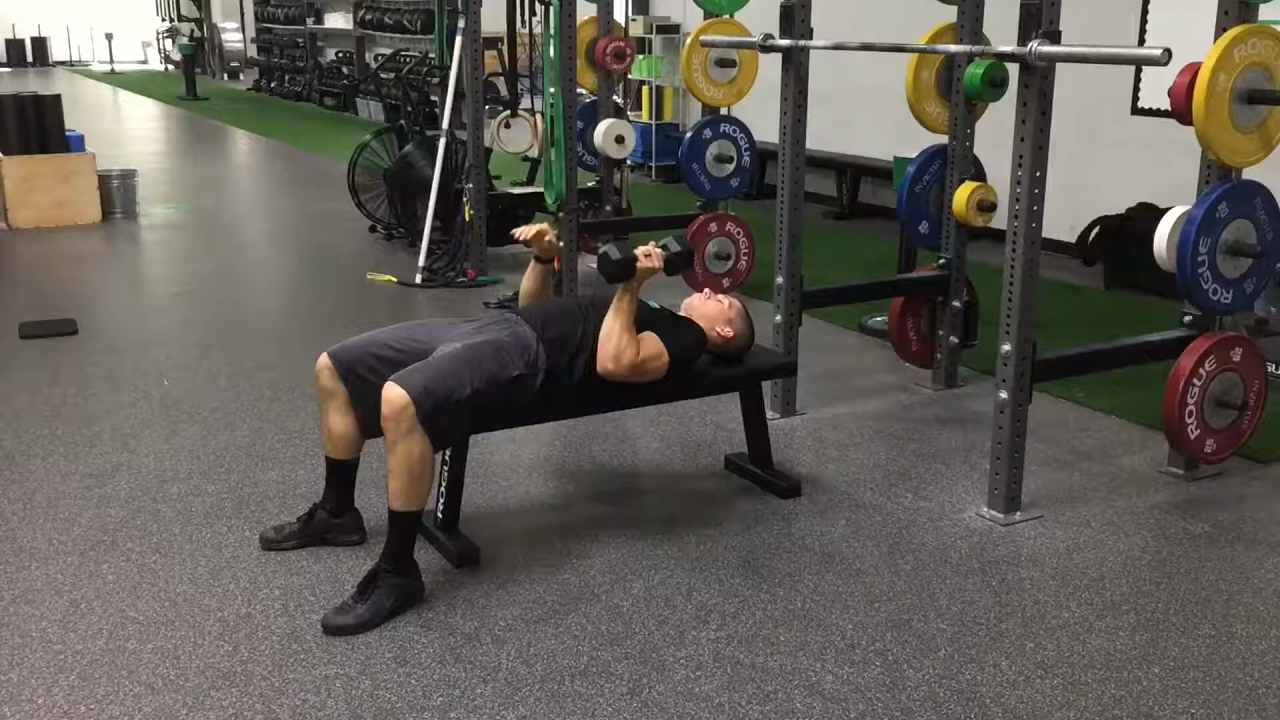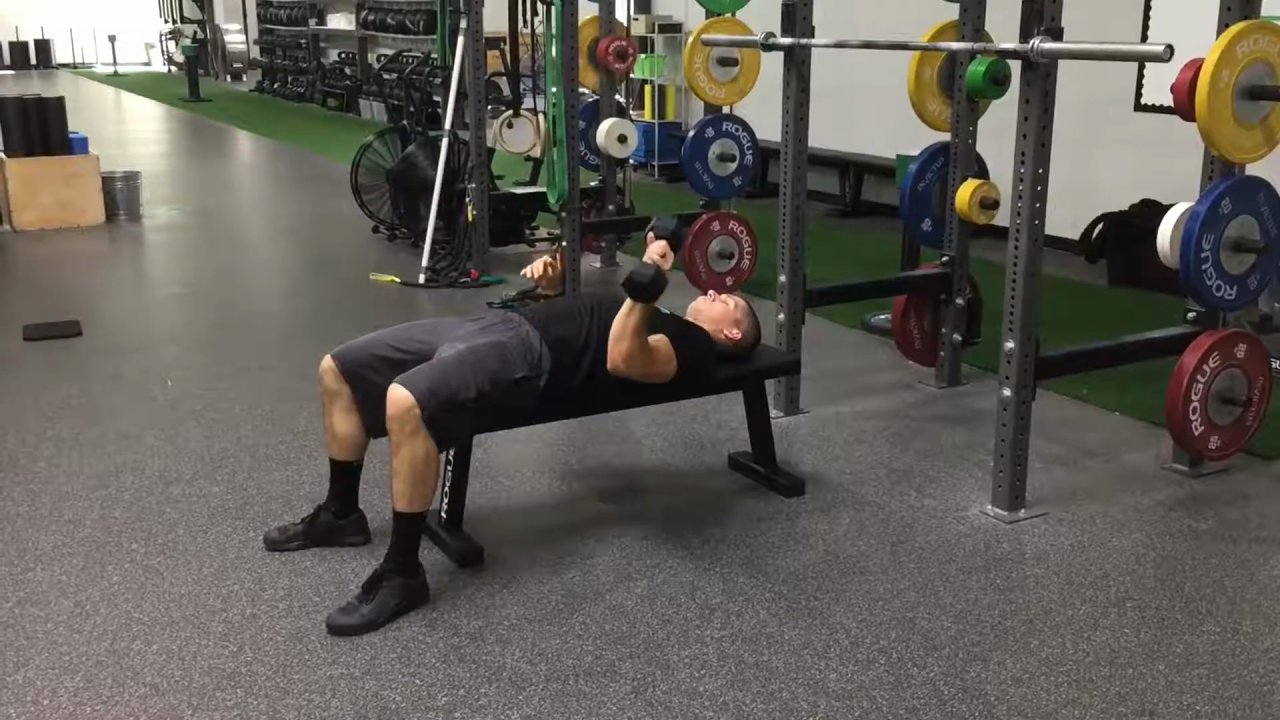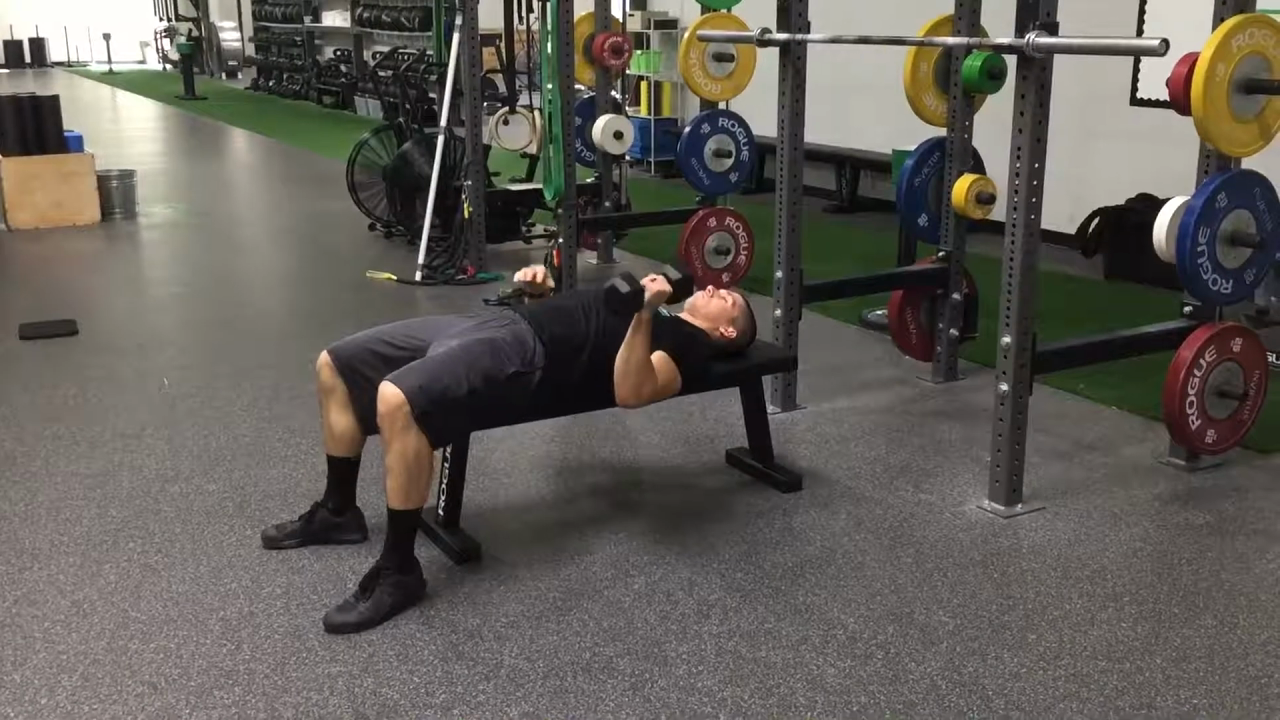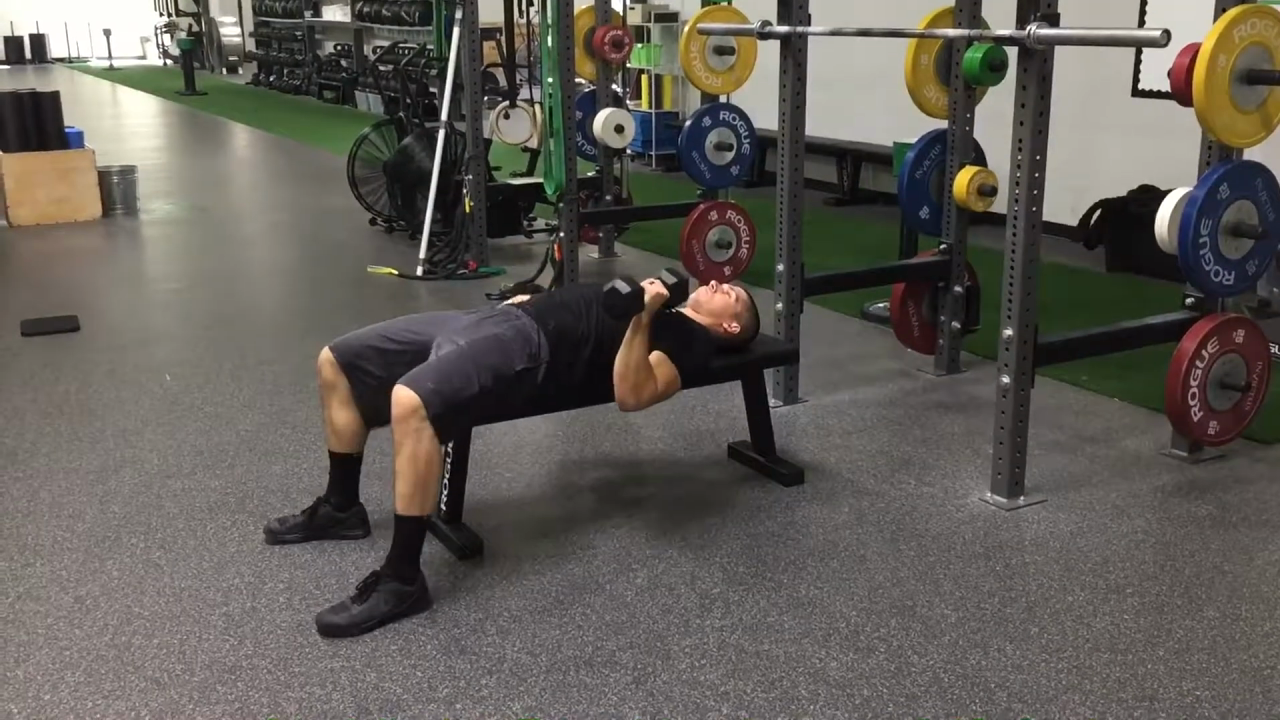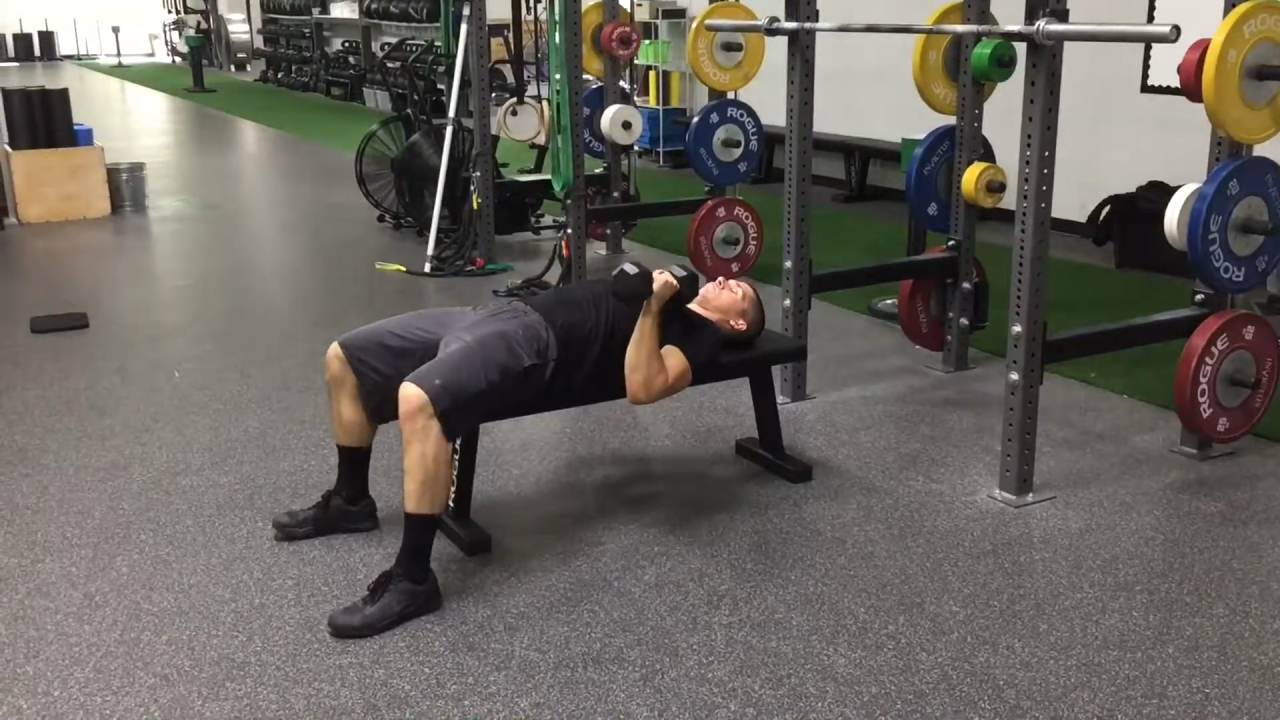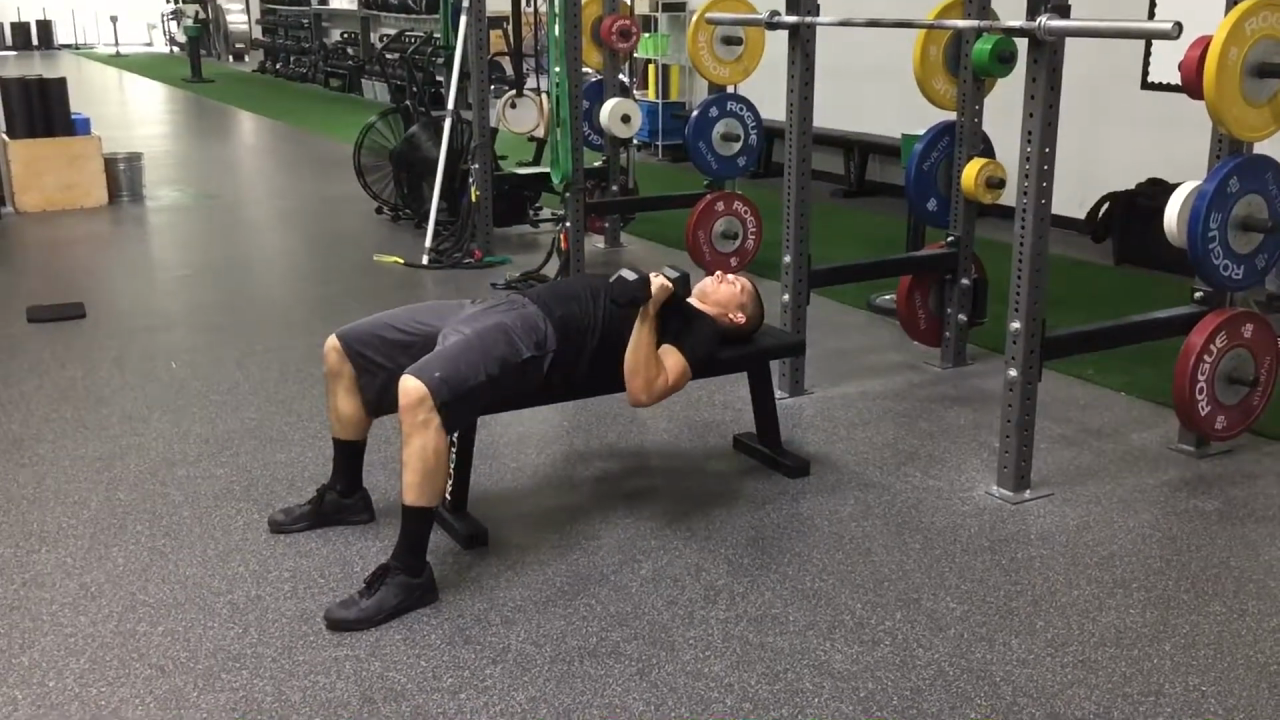
dt=0.5s
person 1, frame 1
left shoulder: (684, 338)
right shoulder: (645, 318)
left elbow: (611, 363)
right elbow: (537, 309)
left wrist: (634, 283)
right wrist: (544, 256)
left hip: (521, 355)
left knee: (401, 403)
right knee: (334, 368)
left ankle: (398, 573)
right ankle: (336, 513)
person 1, frame 2
left shoulder: (694, 344)
right shoulder: (661, 322)
left elbow: (621, 360)
right wrist: (551, 288)
left hip: (526, 357)
left knee: (406, 404)
right knee: (338, 370)
left ankle: (402, 573)
right ankle: (341, 514)
person 1, frame 3
left shoulder: (690, 343)
right shoulder: (650, 318)
left elbow: (630, 392)
left wrist: (644, 312)
right wrist: (539, 288)
left hip: (521, 354)
left knee: (397, 400)
right knee: (336, 366)
left ankle: (399, 571)
right ankle: (338, 512)
person 1, frame 4
left shoulder: (691, 339)
right shoulder: (656, 312)
left elbow: (630, 394)
left wrist: (643, 317)
right wrist: (529, 298)
left hip: (525, 346)
left knee: (411, 403)
right knee: (337, 363)
left ankle: (401, 578)
right ankle: (340, 507)
person 1, frame 5
left shoulder: (699, 334)
right shoulder: (665, 304)
left elbow: (642, 387)
left wrist: (653, 305)
left hip: (534, 345)
left knee: (418, 402)
right knee: (344, 360)
left ankle: (412, 579)
right ankle: (350, 501)
person 1, frame 6
left shoulder: (697, 328)
right shoulder: (663, 299)
left elbow: (642, 389)
left wrist: (649, 308)
left hip: (532, 335)
left knee: (418, 394)
right knee: (342, 351)
left ankle: (409, 571)
right ankle: (345, 494)
